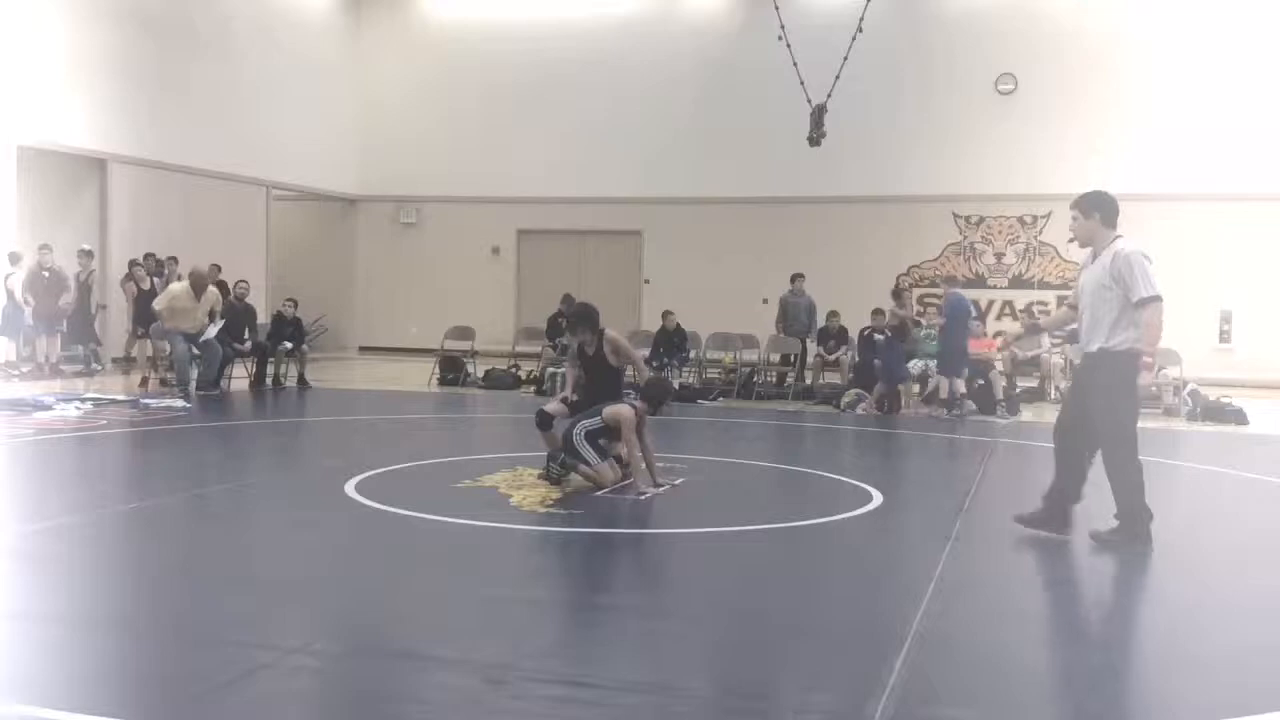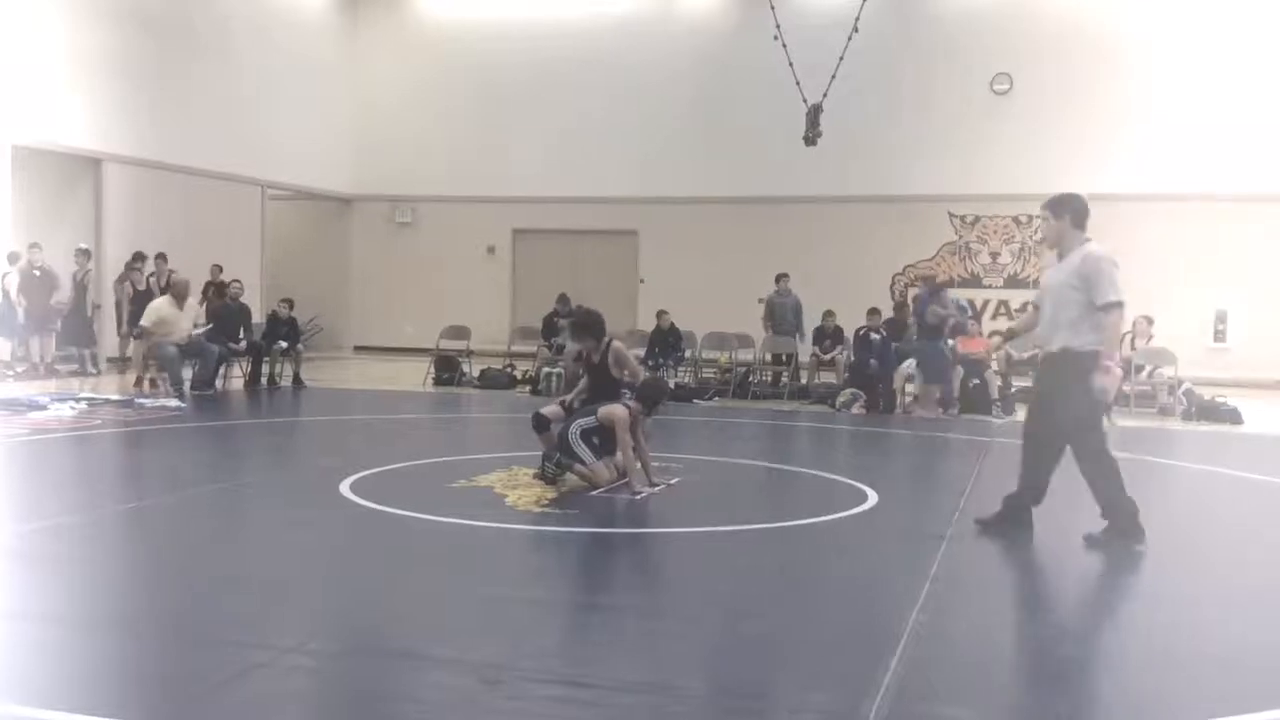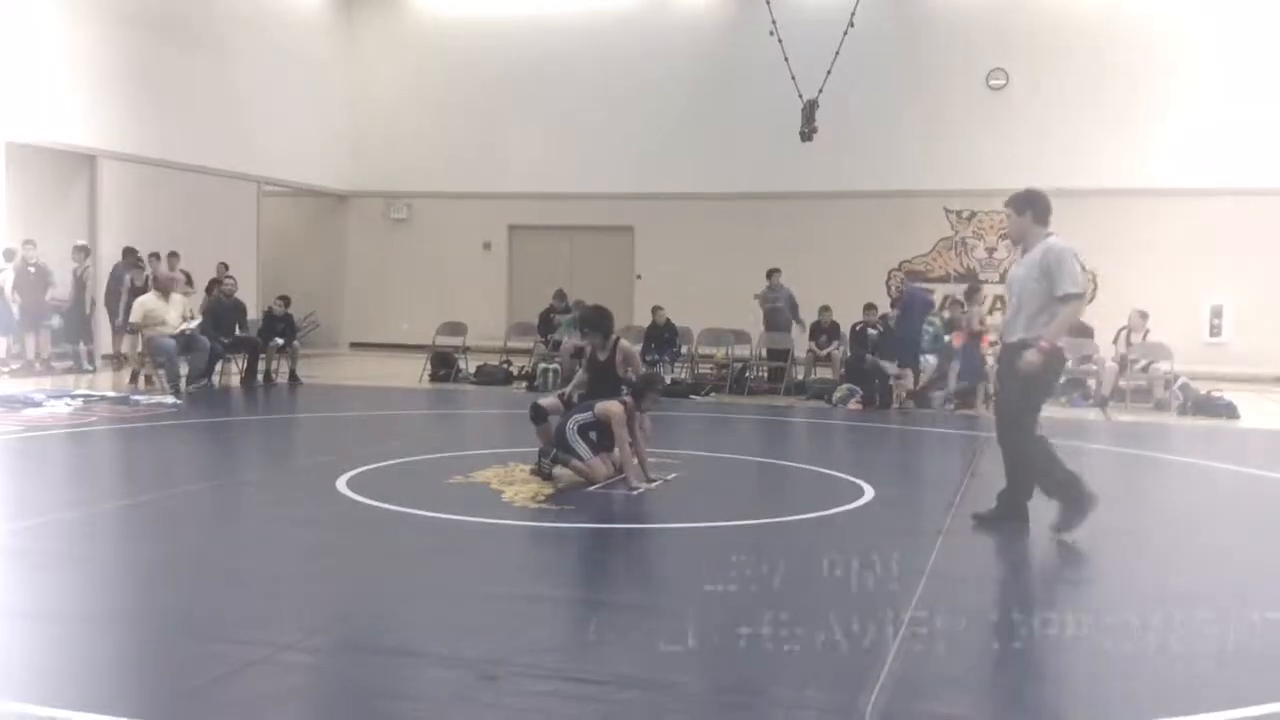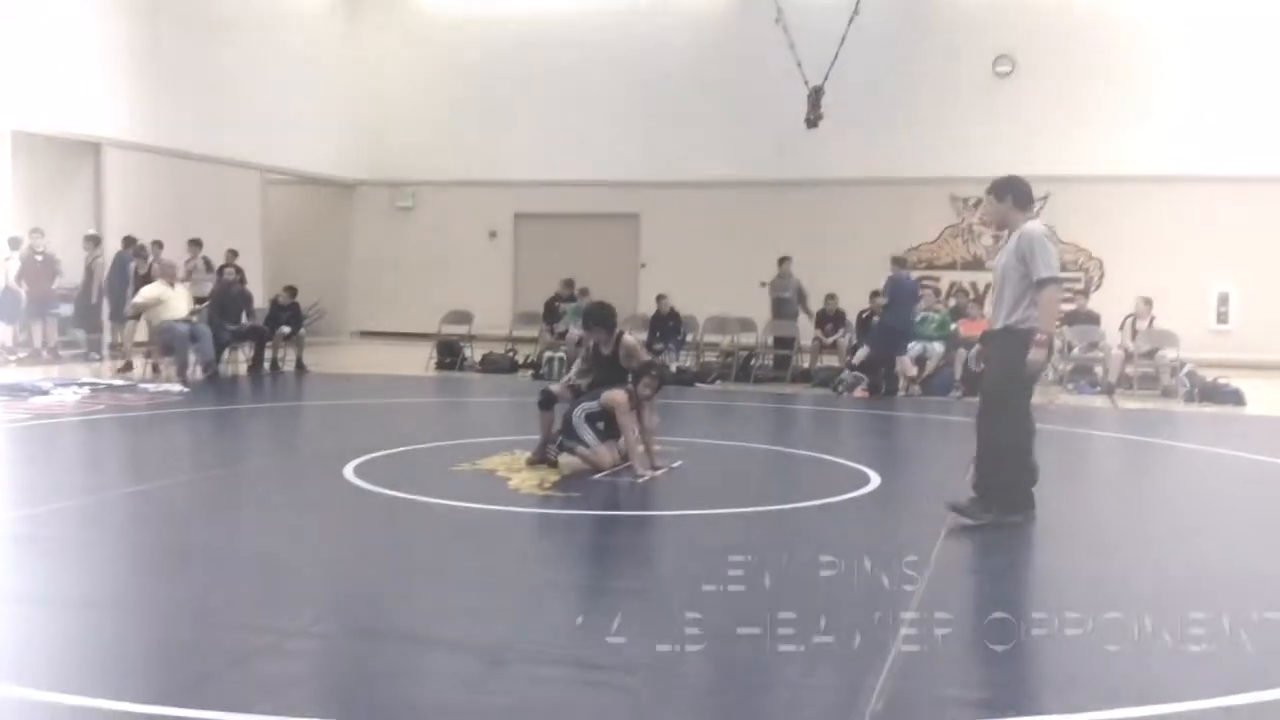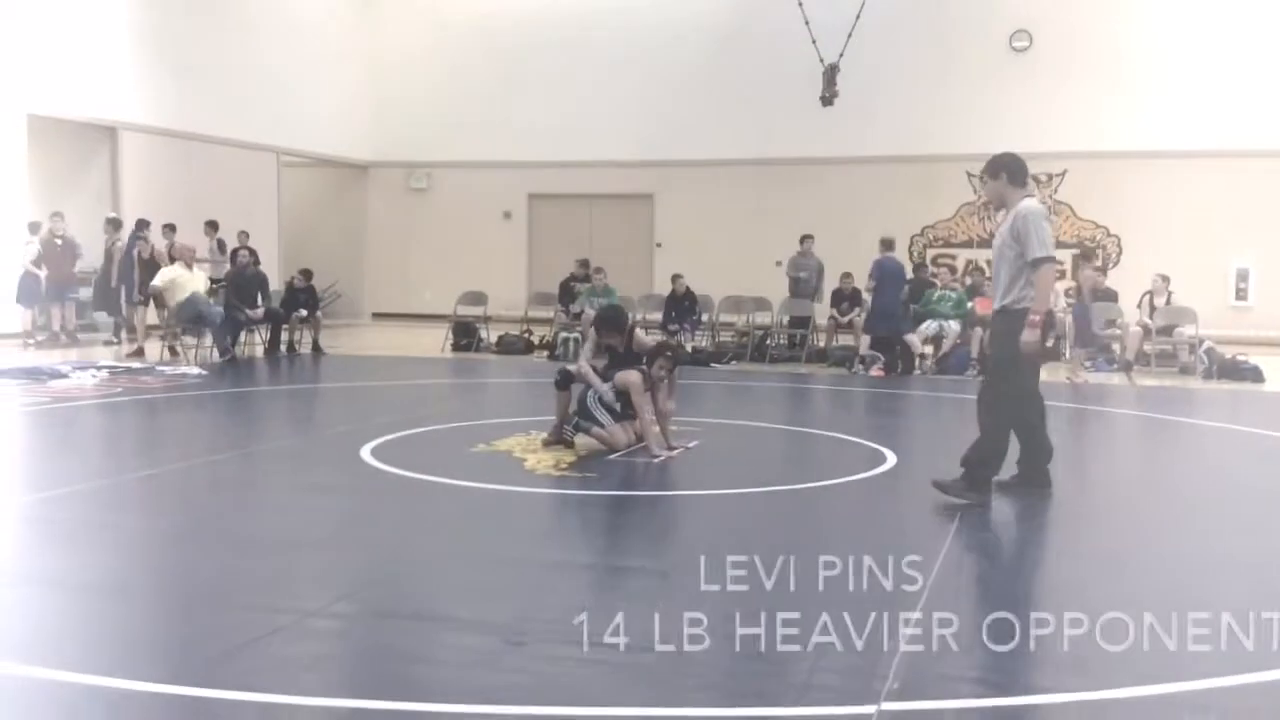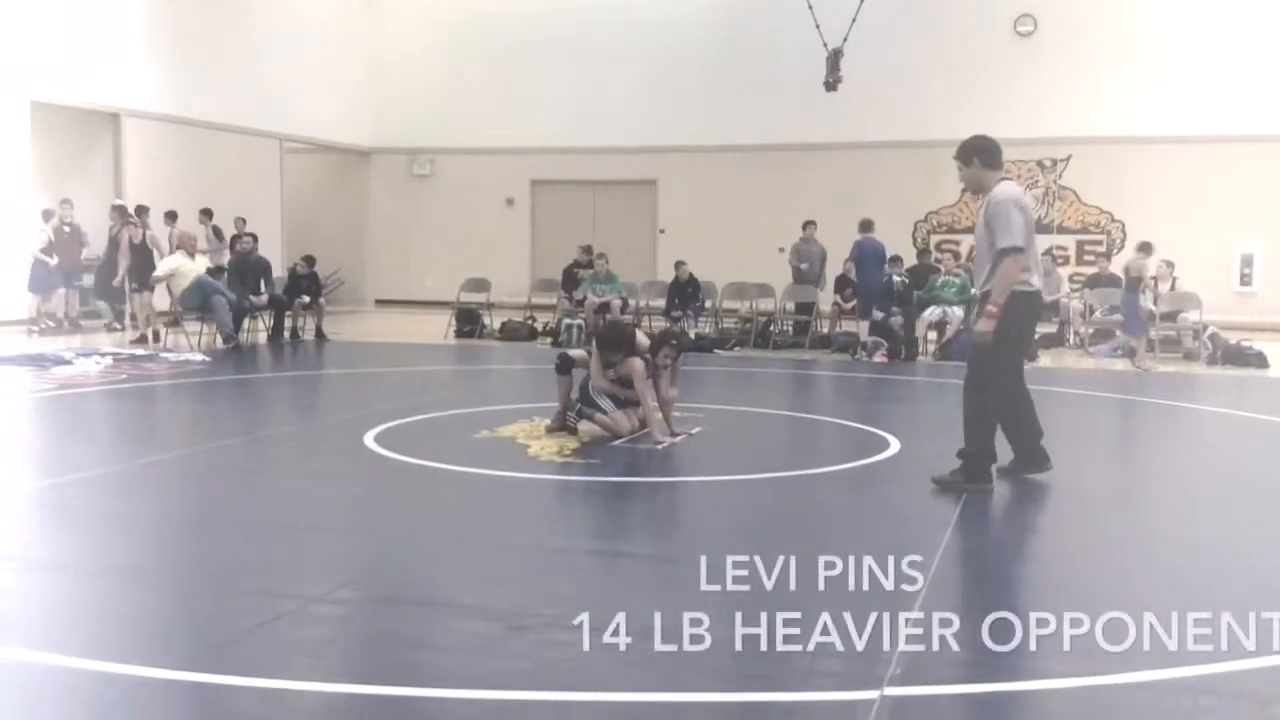
dt=0.3s
person 1, frame 1
left shoulder: (1126, 256)
right shoulder: (1091, 260)
left elbow: (1152, 308)
right elbow: (1074, 310)
left wrist: (1146, 361)
right wrist: (1033, 327)
left hip: (1118, 364)
right hip: (1093, 362)
left knee: (1118, 447)
right knee: (1068, 434)
left ankle: (1135, 527)
right ankle: (1056, 512)
person 1, frame 2
left shoulder: (1093, 259)
right shoulder: (1058, 262)
left elbow: (1113, 312)
left wrist: (1107, 366)
right wrist: (1009, 333)
left hip: (1079, 365)
right hip: (1054, 364)
left knee: (1088, 445)
right knee: (1037, 440)
left ankle: (1124, 524)
right ankle: (1017, 513)
person 1, frame 3
left shoulder: (1055, 251)
right shoulder: (1025, 256)
left elbow: (1073, 303)
left wrist: (1042, 347)
right wrist: (1005, 348)
left hip: (1036, 356)
right hip: (1014, 353)
left knee: (1018, 431)
right knee: (1009, 431)
left ankle: (1073, 496)
right ankle: (1012, 506)
person 1, frame 4
left shoulder: (1034, 235)
right shoulder: (1014, 239)
left elbow: (1051, 289)
left wrist: (1040, 341)
right wrist: (988, 340)
left hip: (1021, 340)
right hip: (1007, 339)
left knee: (993, 418)
right knee: (1012, 420)
left ankle: (995, 499)
right ankle: (1017, 495)
person 1, frame 5
left shoulder: (1029, 213)
right shoulder: (1014, 216)
left elbow: (1045, 269)
left wrist: (1034, 322)
right wrist: (999, 321)
left hip: (1020, 319)
right hip: (1011, 318)
left knee: (995, 400)
right knee: (1021, 399)
left ankle: (976, 479)
right ankle: (1034, 471)
person 1, frame 6
left shoulder: (1002, 199)
right shoulder: (1003, 196)
left elbow: (1012, 260)
left wrist: (990, 312)
right wrist: (991, 306)
left hip: (1010, 303)
right hip: (1018, 301)
left knee: (981, 386)
right knee: (1007, 383)
left ankle: (976, 469)
right ankle: (1030, 454)
